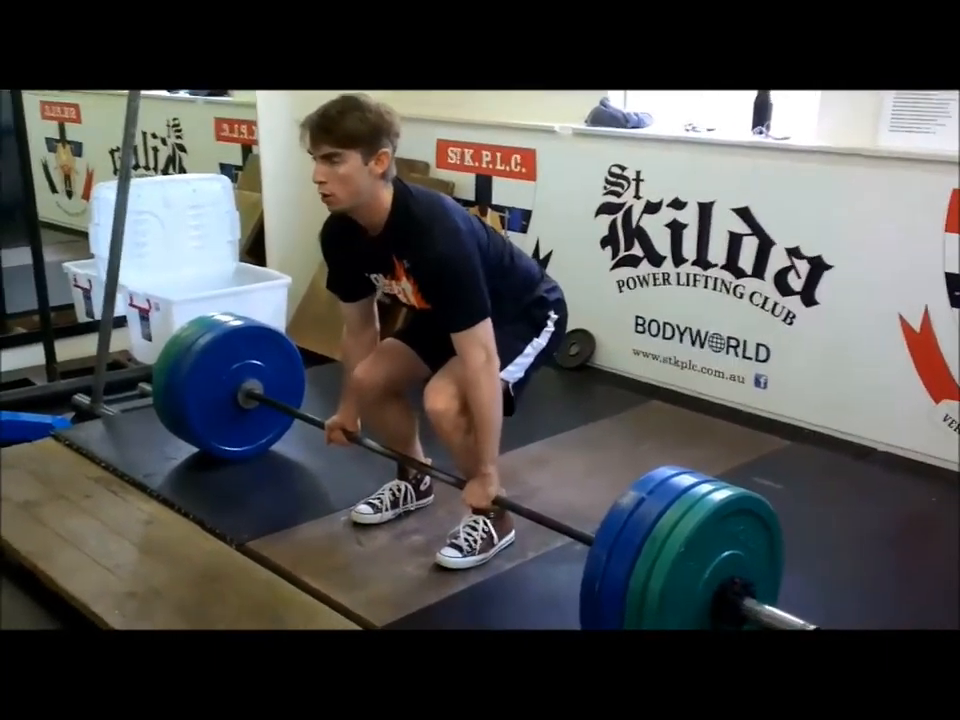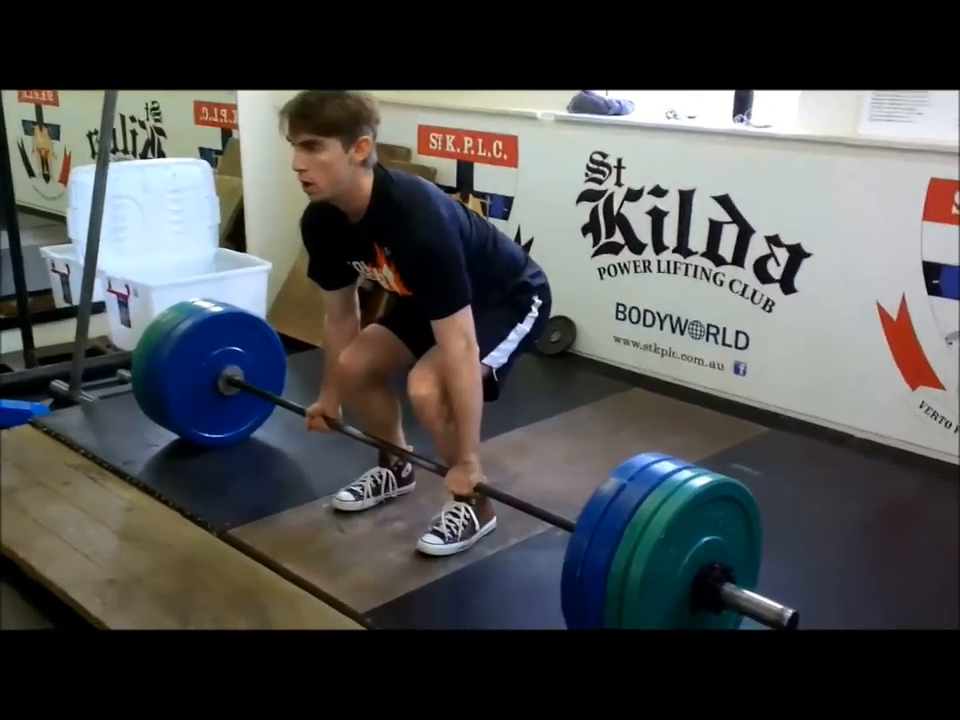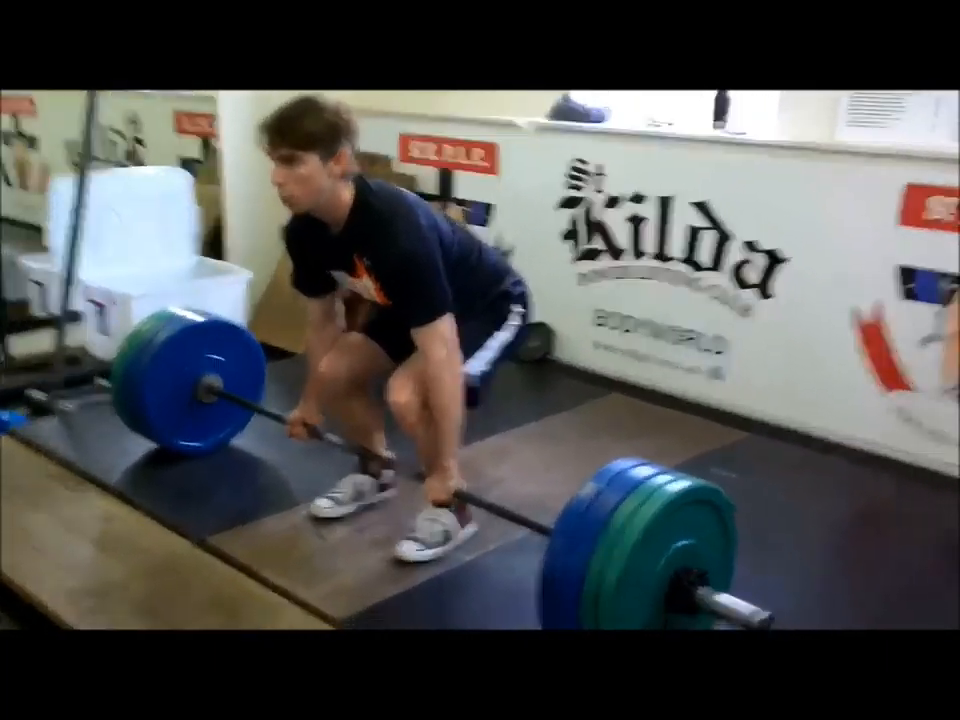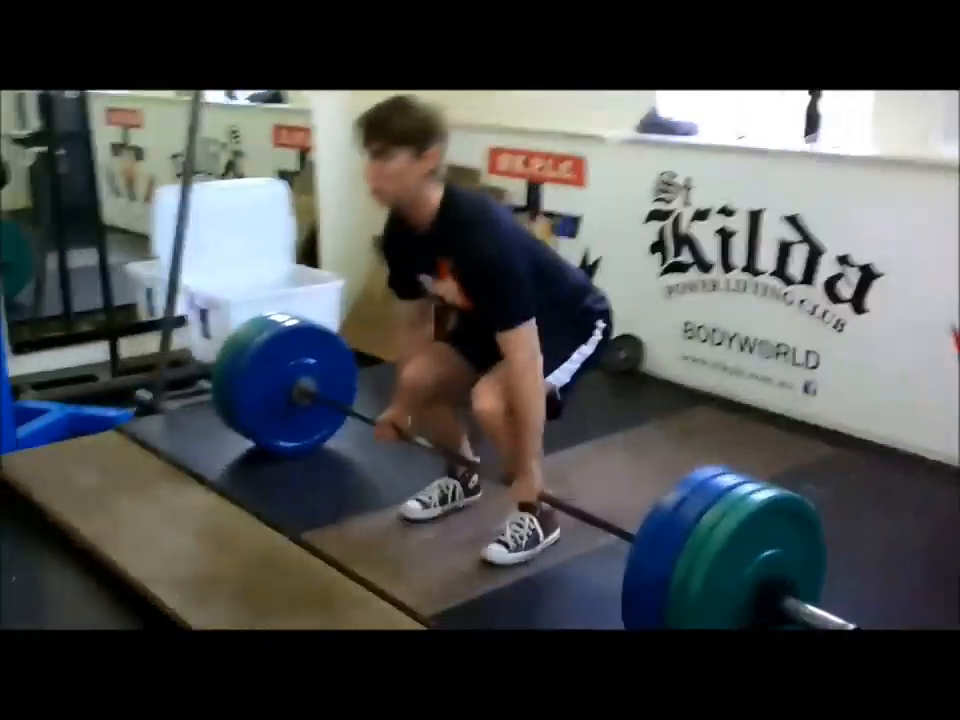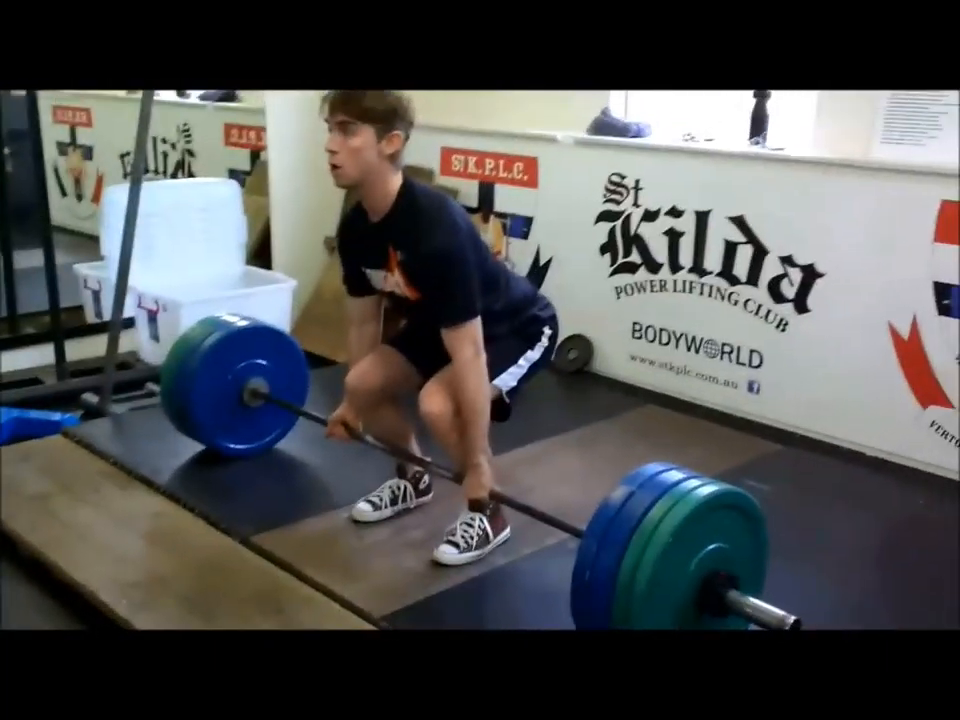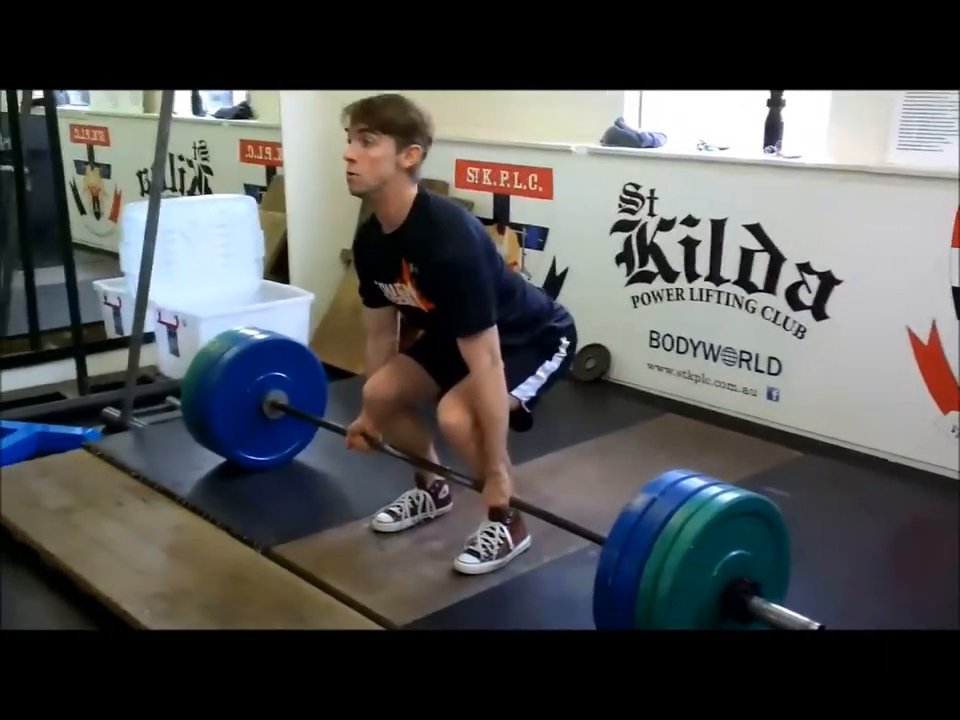
dt=0.3s
person 1, frame 1
left shoulder: (438, 235)
right shoulder: (341, 234)
left elbow: (479, 359)
right elbow: (359, 326)
left wrist: (485, 473)
right wrist: (347, 408)
left hip: (526, 311)
right hip: (447, 312)
left knee: (443, 401)
right knee: (370, 380)
left ankle: (492, 516)
right ankle: (413, 480)
person 1, frame 2
left shoulder: (419, 222)
right shoulder: (321, 221)
left elbow: (459, 346)
right elbow: (340, 313)
left wrist: (467, 461)
right wrist: (329, 394)
left hip: (511, 297)
right hip: (430, 297)
left knee: (426, 387)
right knee: (355, 367)
left ankle: (473, 502)
right ankle: (396, 468)
person 1, frame 3
left shoulder: (399, 230)
right shoulder: (305, 231)
left elbow: (441, 354)
right elbow: (323, 320)
left wrist: (446, 467)
right wrist: (310, 401)
left hip: (489, 304)
right hip: (412, 304)
left knee: (406, 394)
right knee: (335, 374)
left ankle: (451, 507)
right ankle: (374, 472)
person 1, frame 4
left shoulder: (483, 236)
right shoulder: (400, 233)
left elbow: (523, 358)
right elbow: (413, 322)
left wrist: (528, 469)
right wrist: (399, 405)
left hip: (571, 319)
right hip: (492, 316)
left knee: (489, 401)
right knee: (417, 381)
left ankle: (537, 514)
right ankle: (462, 479)
person 1, frame 5
left shoulder: (436, 229)
right shoulder: (356, 227)
left elbow: (468, 352)
right elbow: (364, 319)
left wrist: (477, 466)
right wrist: (349, 402)
left hip: (519, 325)
left knee: (437, 404)
right knee: (366, 384)
left ankle: (487, 513)
right ankle: (412, 478)
person 1, frame 6
left shoulder: (450, 241)
right shoulder: (371, 239)
left elbow: (485, 363)
right elbow: (380, 331)
left wrist: (497, 473)
right wrist: (367, 415)
left hip: (536, 335)
right hip: (456, 331)
left knee: (456, 415)
right knee: (381, 394)
left ankle: (507, 522)
right ankle: (431, 490)
